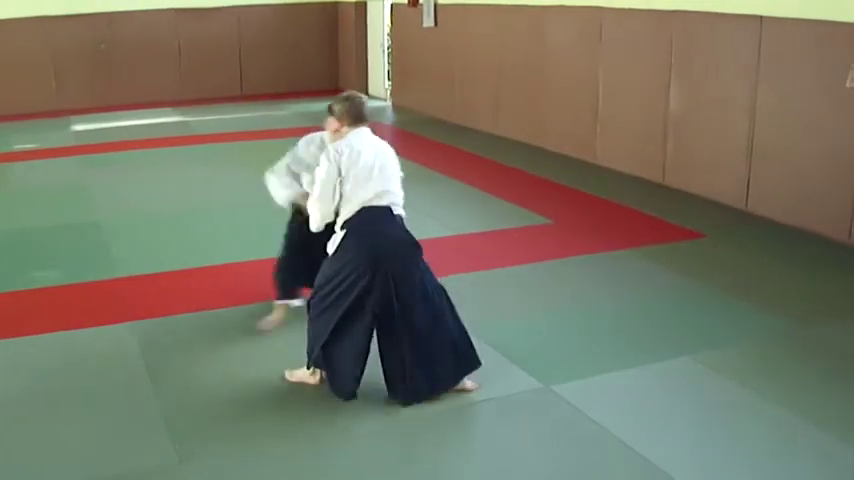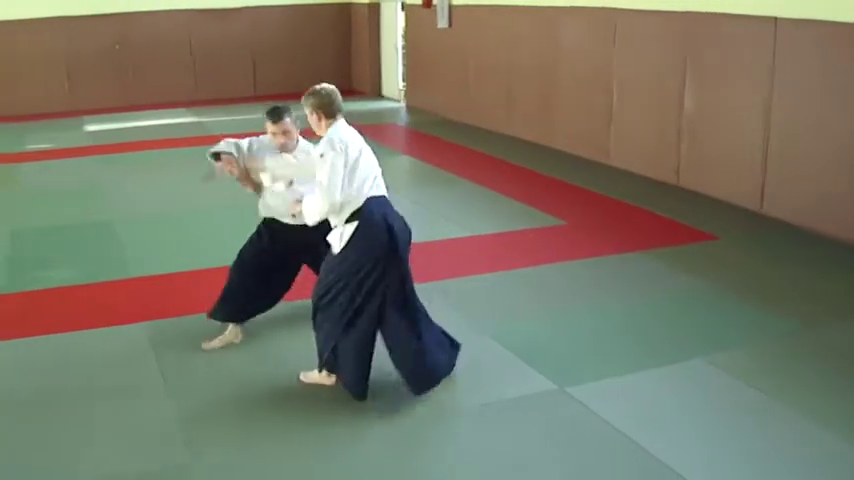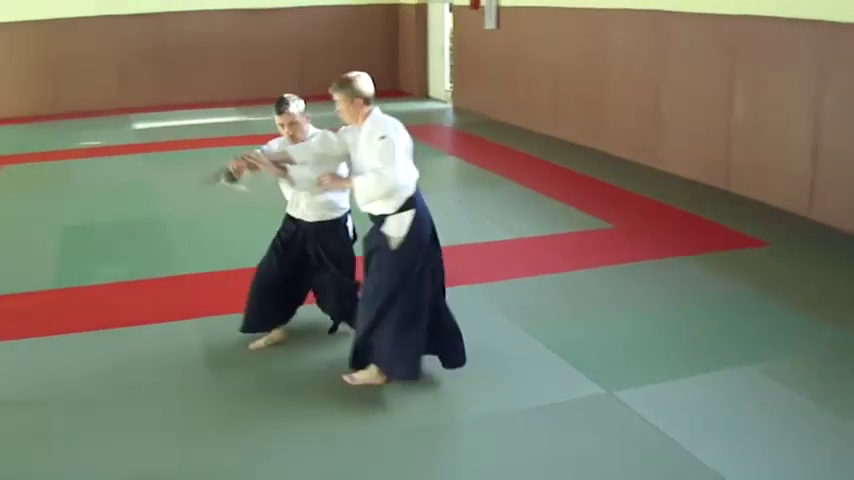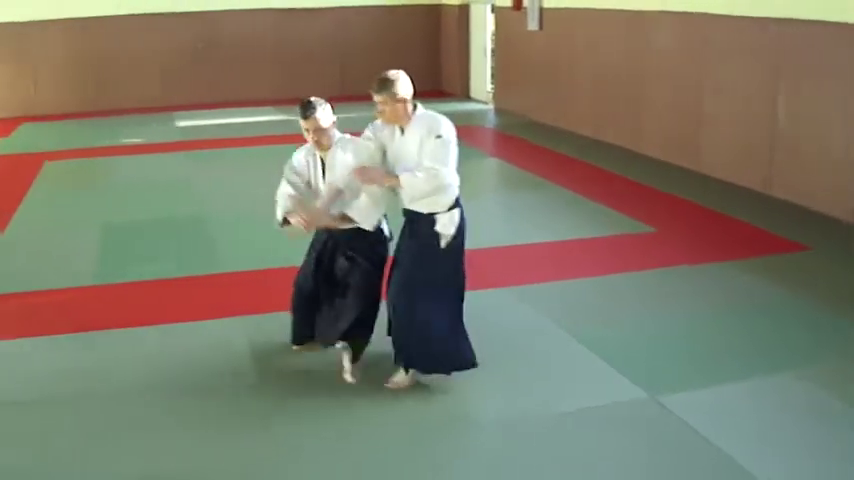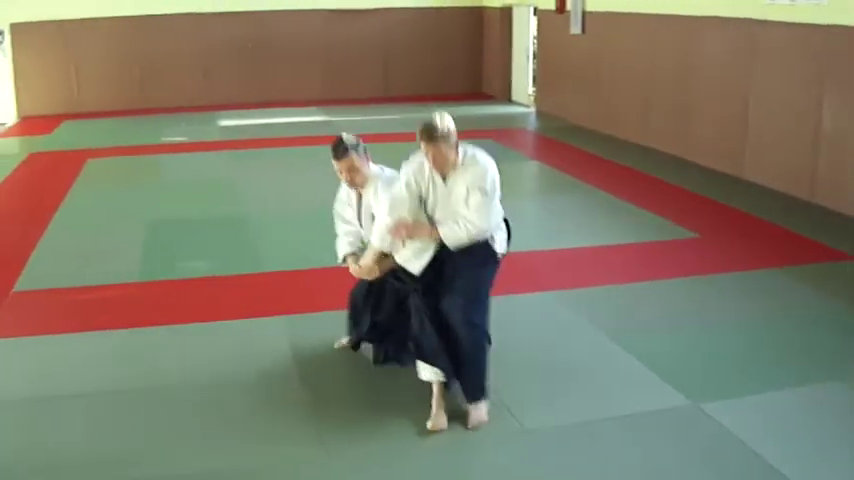
dt=0.2s
person 1, frame 1
left shoulder: (336, 152)
right shoulder: (384, 150)
left elbow: (321, 207)
left wrist: (312, 210)
left hip: (357, 237)
right hip: (394, 236)
left knee: (327, 301)
right knee: (425, 302)
left ankle: (317, 369)
right ankle: (450, 375)
person 1, frame 2
left shoulder: (330, 145)
right shoulder: (350, 136)
left elbow: (328, 199)
left wrist: (304, 207)
left hip: (361, 229)
right hip: (387, 220)
left knee: (332, 299)
right knee: (396, 295)
left ankle: (332, 370)
right ankle: (435, 361)
person 1, frame 3
left shoulder: (386, 131)
right shoulder: (363, 133)
left elbow: (388, 179)
right elbow: (329, 146)
left wrist: (347, 183)
left hip: (401, 221)
right hip: (393, 220)
left knee: (381, 292)
right knee: (407, 288)
left ankle: (380, 365)
person 1, frame 4
left shoulder: (438, 128)
right shoulder: (382, 130)
left elbow: (437, 178)
left wrist: (389, 179)
left hip: (440, 221)
right hip: (417, 218)
left knee: (410, 291)
right knee: (420, 289)
left ankle: (413, 365)
right ankle: (429, 354)
person 1, frame 5
left shoulder: (481, 170)
right shoulder: (417, 167)
left elbow: (477, 225)
right elbow: (398, 209)
left wrist: (428, 230)
left hip: (481, 243)
right hip: (444, 241)
left knee: (464, 315)
left ankle: (476, 398)
right ankle: (438, 391)
person 2, frame 1
right shoulder: (310, 144)
right elbow: (277, 175)
right wrist: (301, 199)
right hip: (307, 210)
right knee: (291, 263)
right ankle: (281, 310)
person 2, frame 2
left shoulder: (311, 157)
right shoulder: (263, 146)
left elbow: (294, 205)
right elbow: (230, 147)
left wrist: (253, 184)
right wrist: (224, 157)
left hip: (310, 227)
right hip: (277, 225)
right knee: (247, 269)
right ankle: (233, 330)
person 2, frame 3
right shoulder: (280, 146)
left elbow: (318, 179)
left wrist: (276, 169)
right wrist: (238, 166)
left hip: (331, 228)
right hip: (295, 224)
left knee: (337, 288)
right knee: (271, 276)
left ankle: (357, 317)
right ankle: (276, 329)
person 2, frame 4
left shoulder: (360, 150)
right shoulder: (303, 156)
left elbow: (375, 199)
right elbow: (289, 193)
left wrist: (333, 221)
right wrist: (292, 213)
left hip: (364, 236)
right hip: (328, 235)
left knee: (358, 299)
right knee: (307, 285)
left ankle: (350, 350)
right ankle: (314, 335)
person 2, frame 5
left shoulder: (392, 189)
right shoulder: (346, 192)
left elbow: (419, 243)
right elbow: (347, 231)
left wrist: (383, 266)
right wrist: (351, 259)
left hip: (415, 256)
right hip: (383, 254)
left knee: (420, 316)
right knee: (362, 297)
right ankle: (358, 335)
